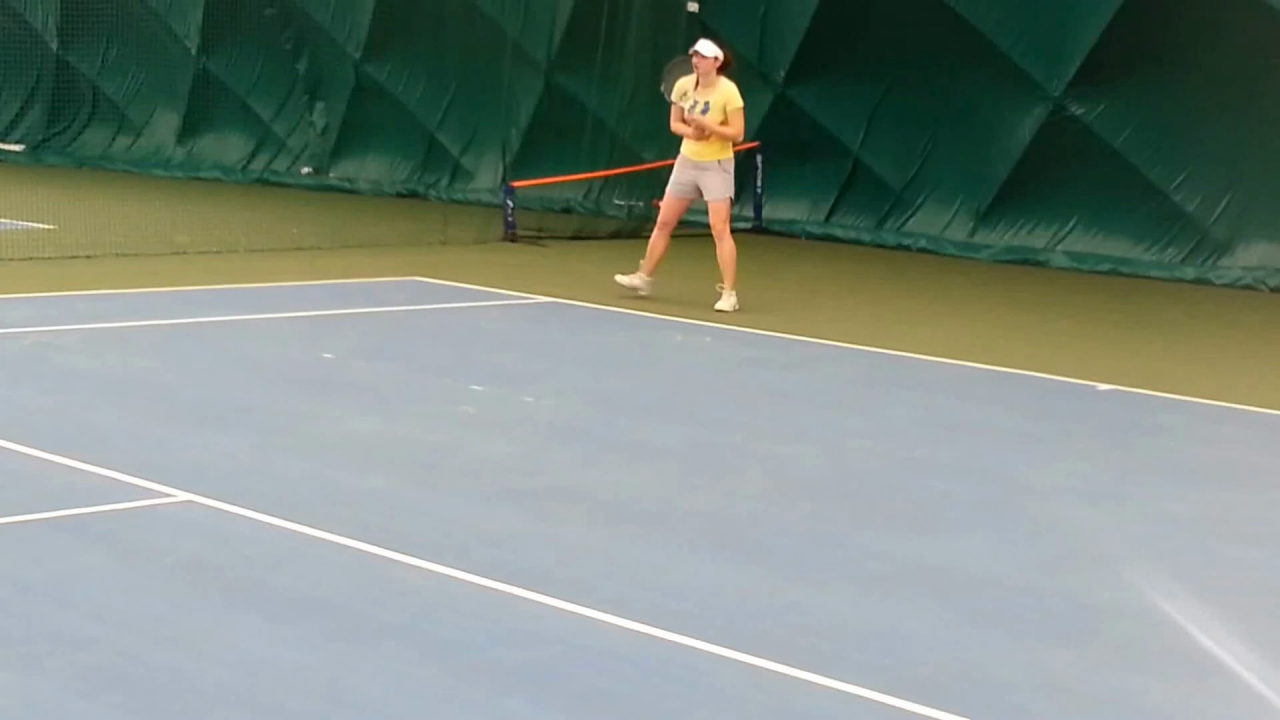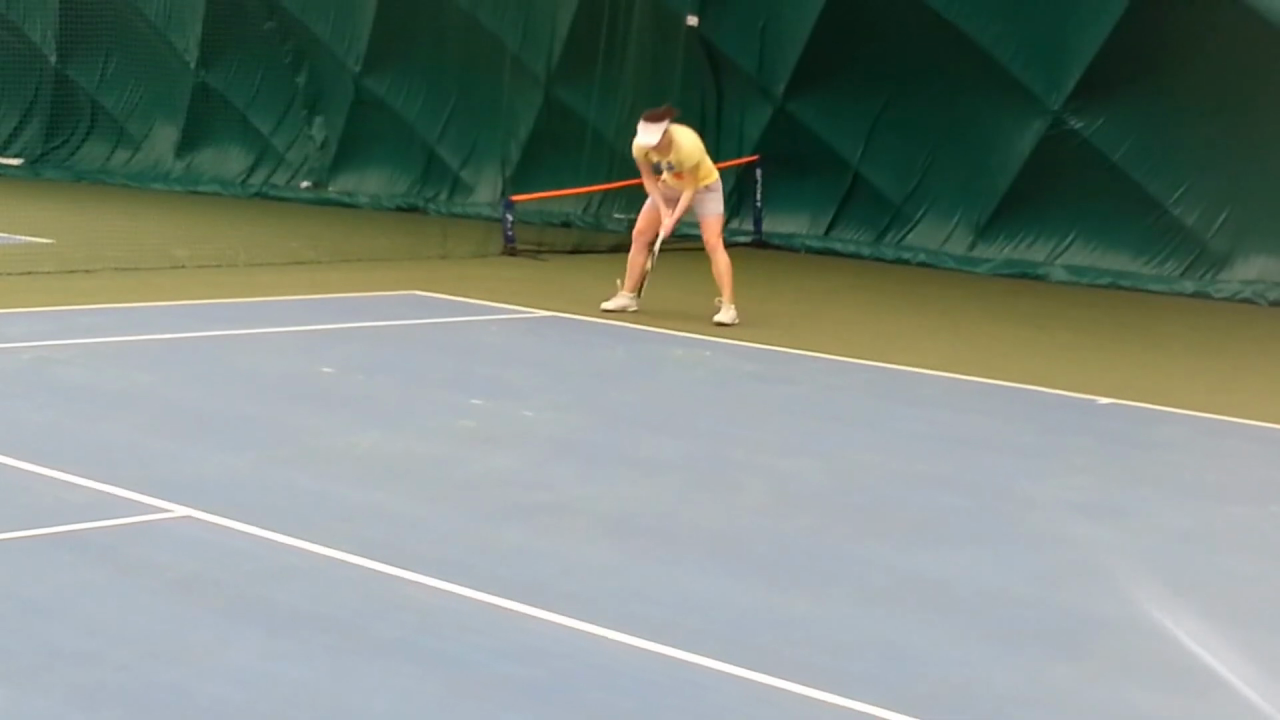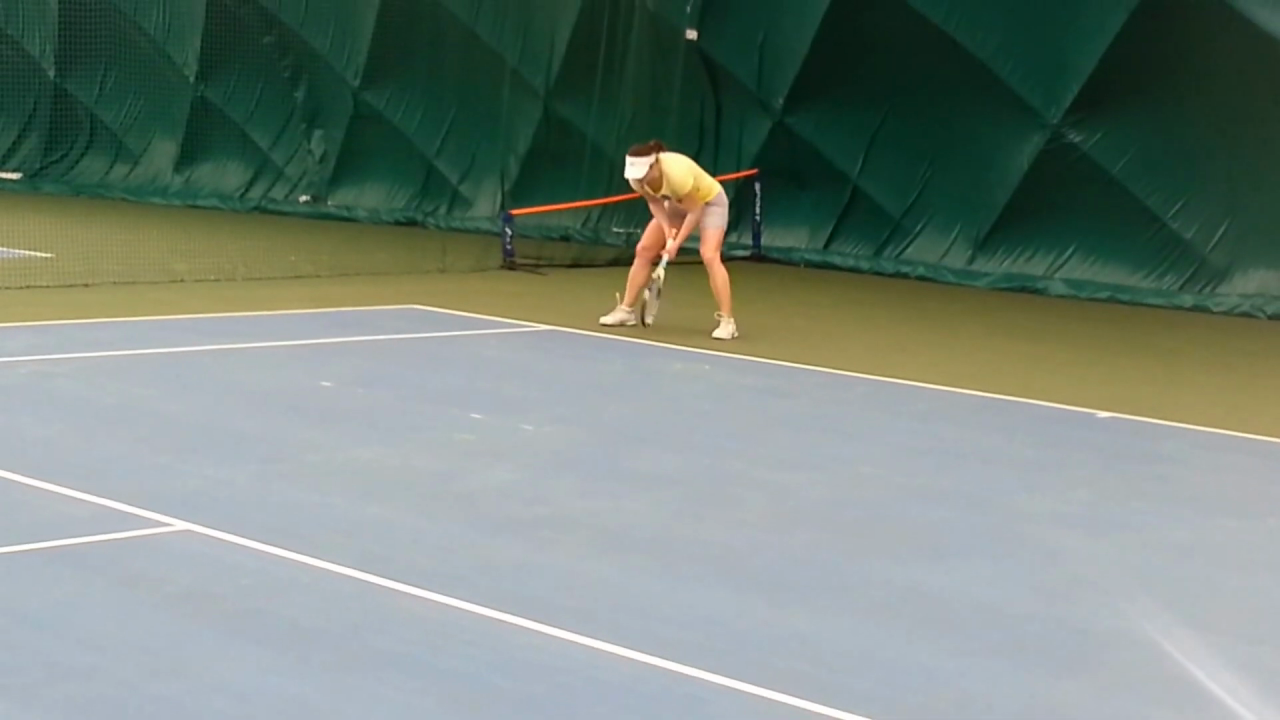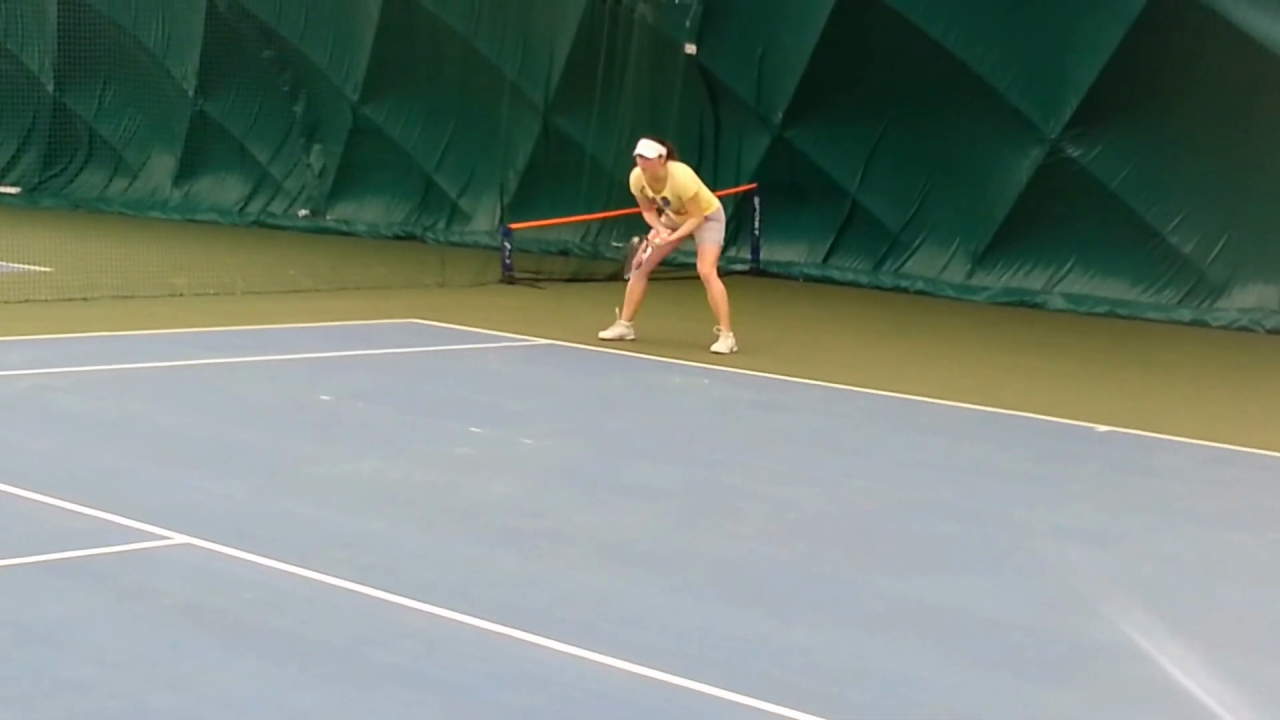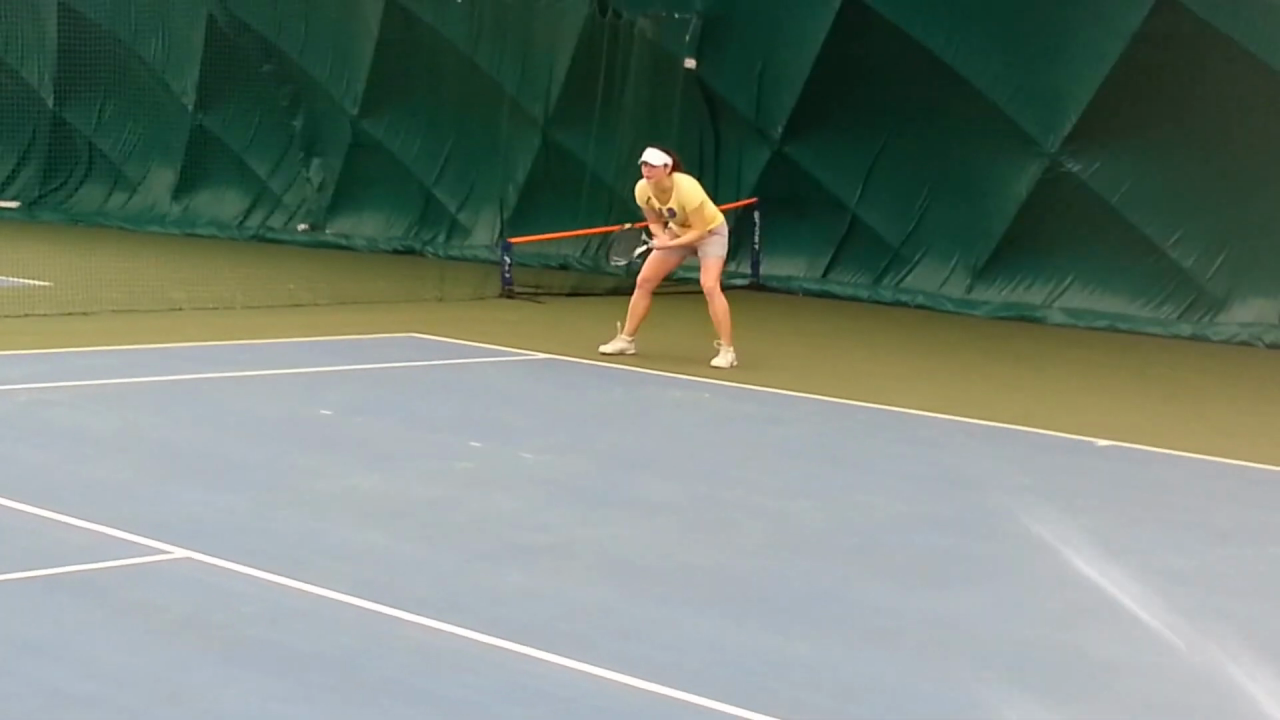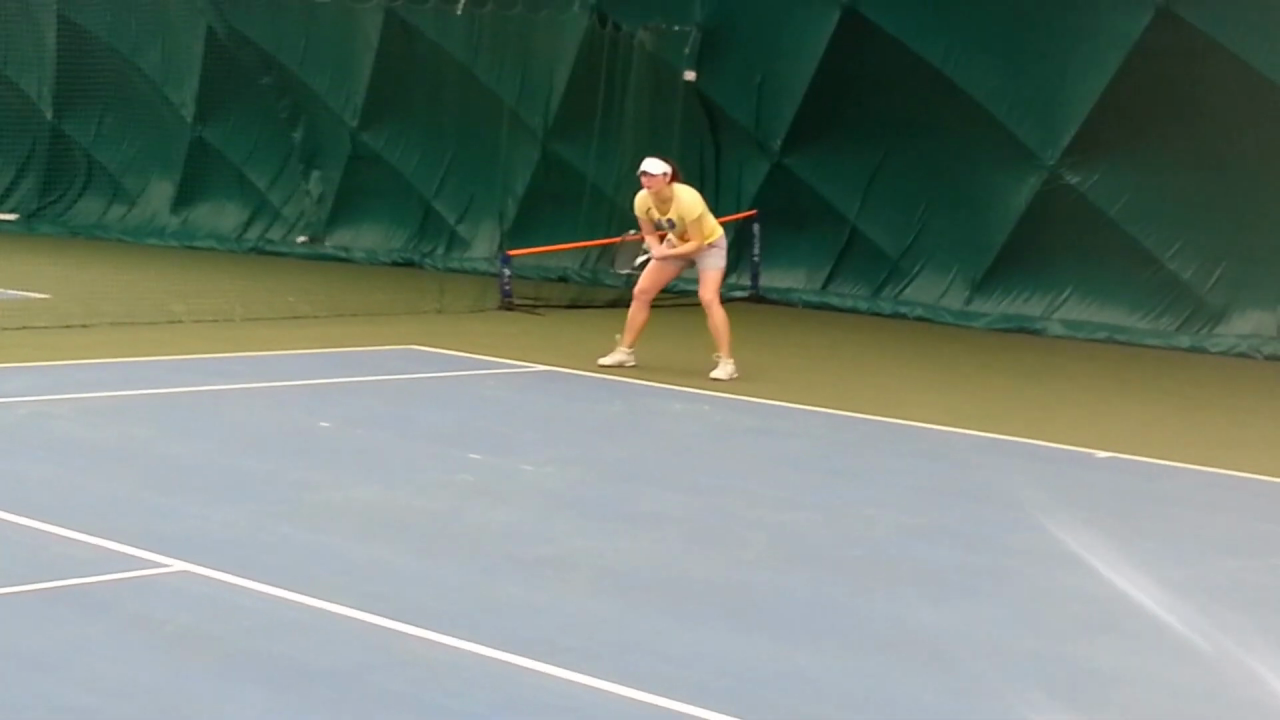
dt=0.5s
person 1, frame 1
left shoulder: (728, 91)
right shoulder: (683, 85)
left elbow: (738, 134)
left wrist: (707, 124)
right wrist: (691, 131)
left hip: (716, 166)
right hip: (687, 162)
left knee: (720, 228)
right knee: (664, 222)
left ankle: (729, 293)
right ankle: (644, 278)
person 1, frame 2
left shoulder: (686, 144)
right shoulder: (640, 144)
left elbow: (691, 188)
right elbow: (648, 179)
left wrist: (673, 220)
right wrist: (662, 208)
left hip: (706, 186)
right hip: (670, 186)
left knee: (713, 242)
right knee: (640, 235)
left ankle: (728, 307)
right ankle: (627, 295)
person 1, frame 3
left shoulder: (676, 173)
right shoulder: (637, 176)
left elbow: (695, 211)
right elbow: (655, 203)
left wrist: (677, 242)
right wrist: (667, 228)
left hip: (710, 202)
right hip: (678, 203)
left knee: (710, 256)
right knee: (644, 250)
left ankle: (727, 321)
right ankle: (626, 310)
person 1, frame 4
left shoulder: (681, 177)
right shoulder: (637, 178)
left elbow: (696, 218)
right elbow: (648, 212)
left wrist: (672, 238)
right wrist: (660, 229)
left hip: (707, 217)
right hip: (674, 217)
left knee: (706, 271)
right knee: (639, 264)
left ankle: (726, 335)
right ankle: (625, 324)
person 1, frame 5
left shoulder: (687, 188)
right shoulder: (642, 189)
left elbow: (699, 231)
right elbow: (655, 223)
left wrist: (669, 244)
right wrist: (662, 238)
left hip: (710, 231)
right hip: (677, 231)
left knee: (710, 286)
right knee: (644, 281)
left ankle: (727, 350)
right ankle: (626, 339)
person 1, frame 6
left shoulder: (687, 198)
right shoulder: (642, 200)
left elbow: (697, 242)
right elbow: (650, 235)
left wrist: (667, 254)
right wrist: (657, 248)
left hip: (709, 243)
right hip: (676, 243)
left knee: (709, 298)
right knee: (641, 292)
left ankle: (726, 362)
right ankle: (625, 351)
